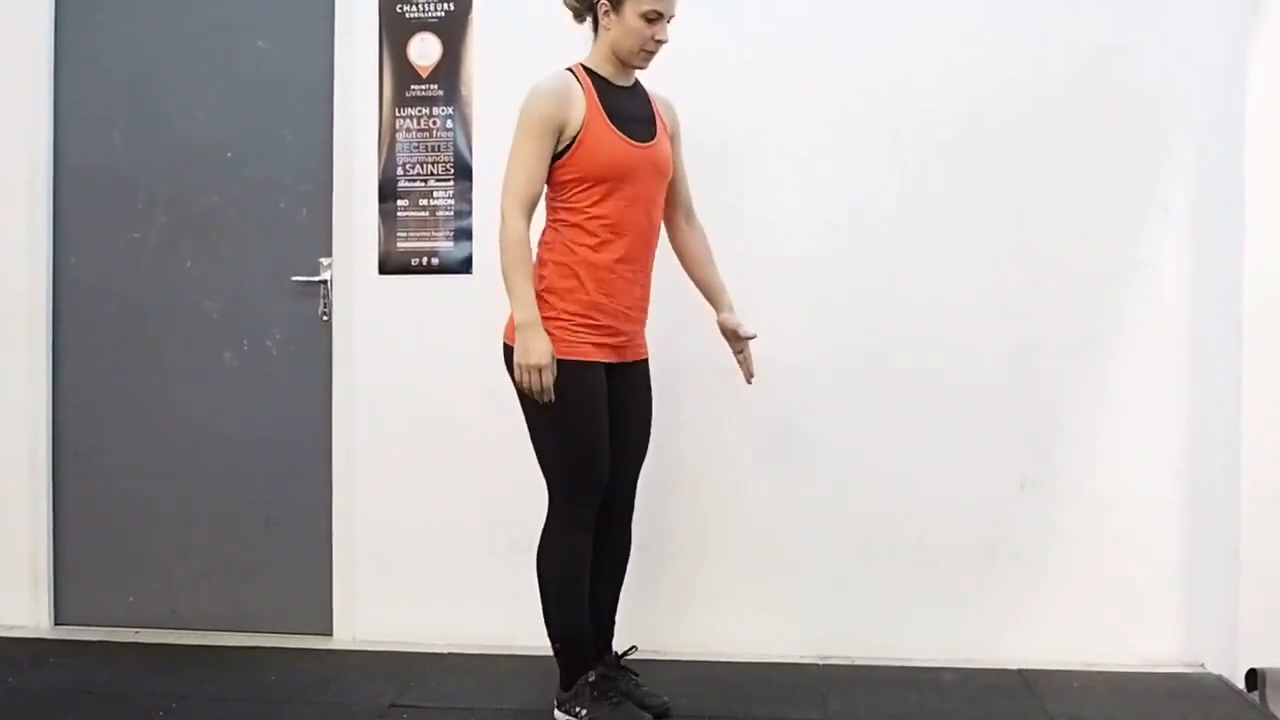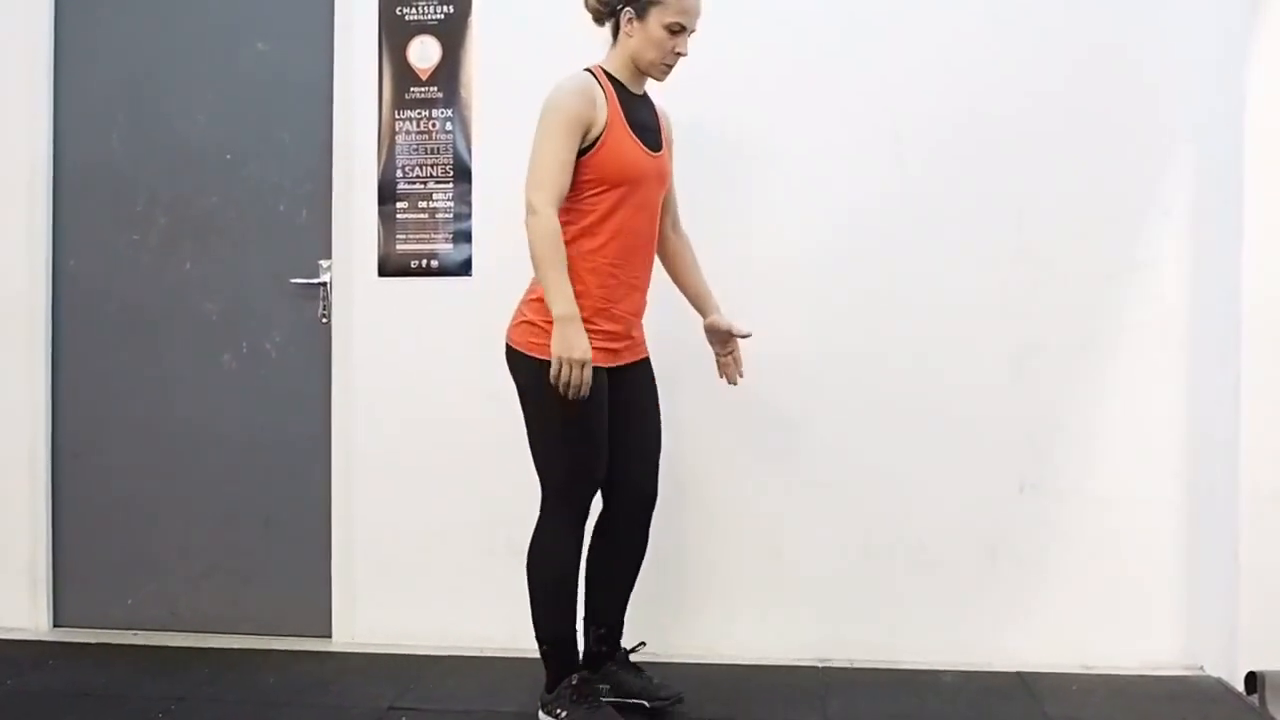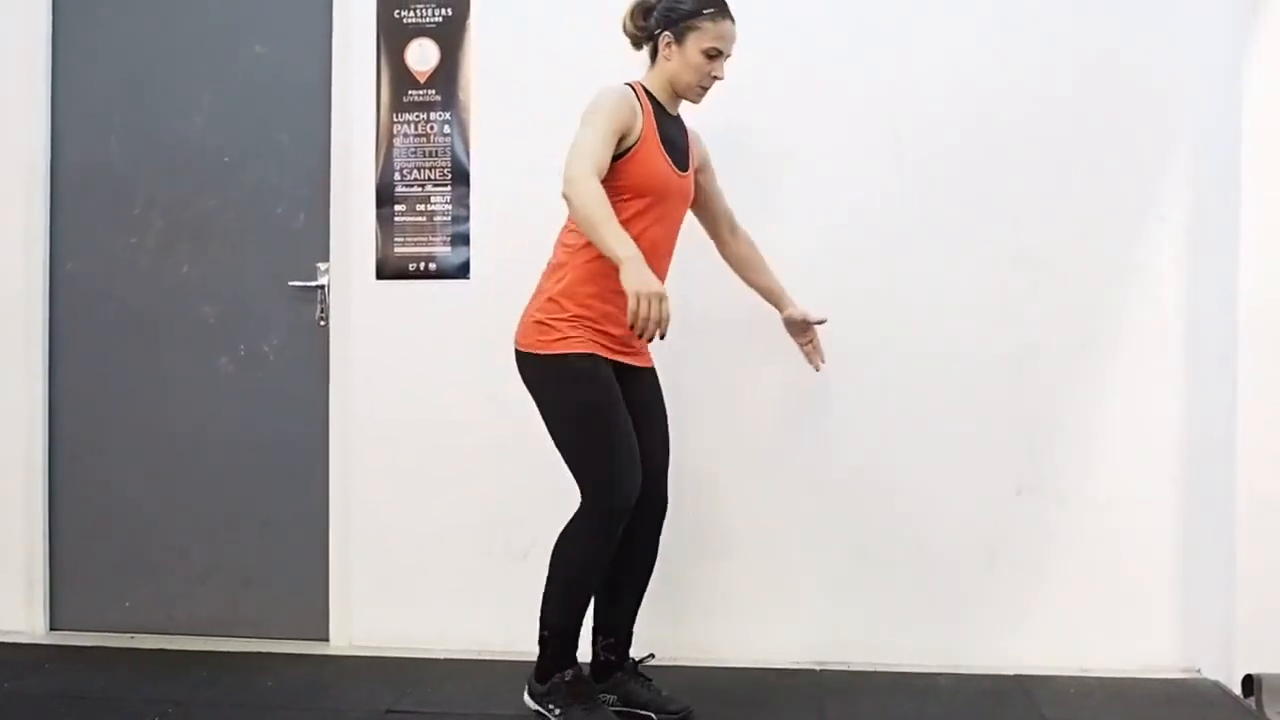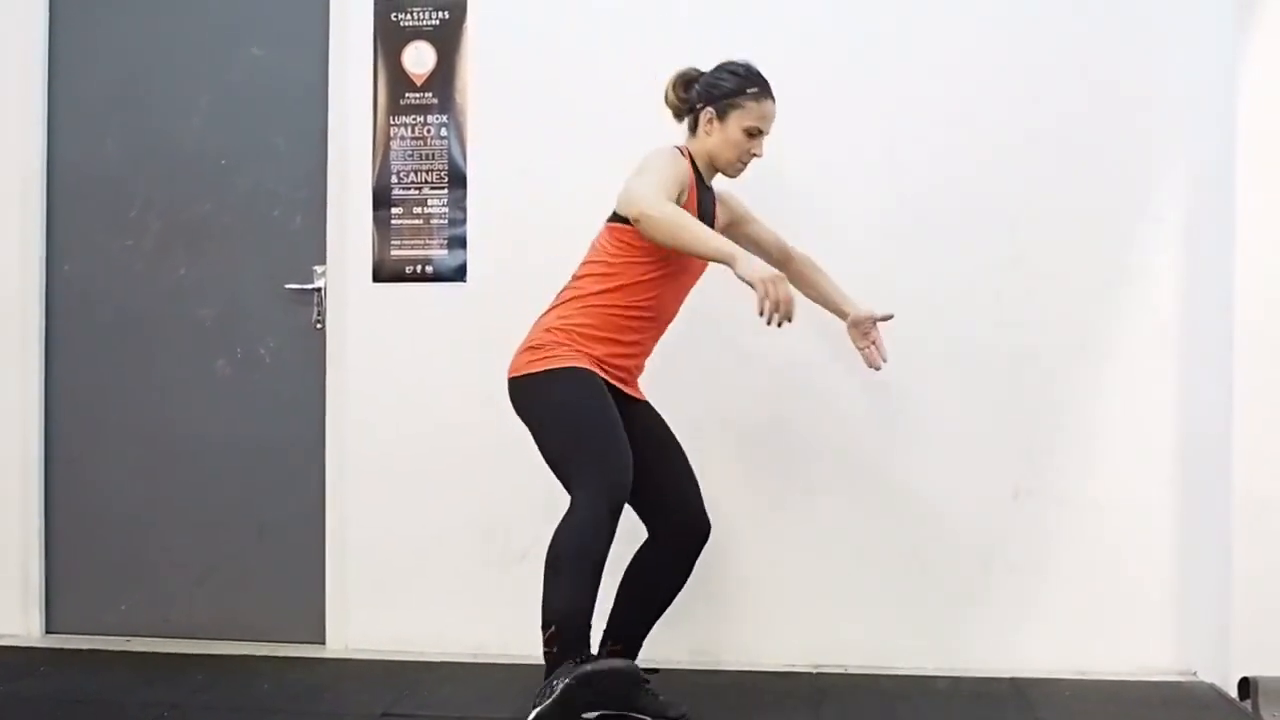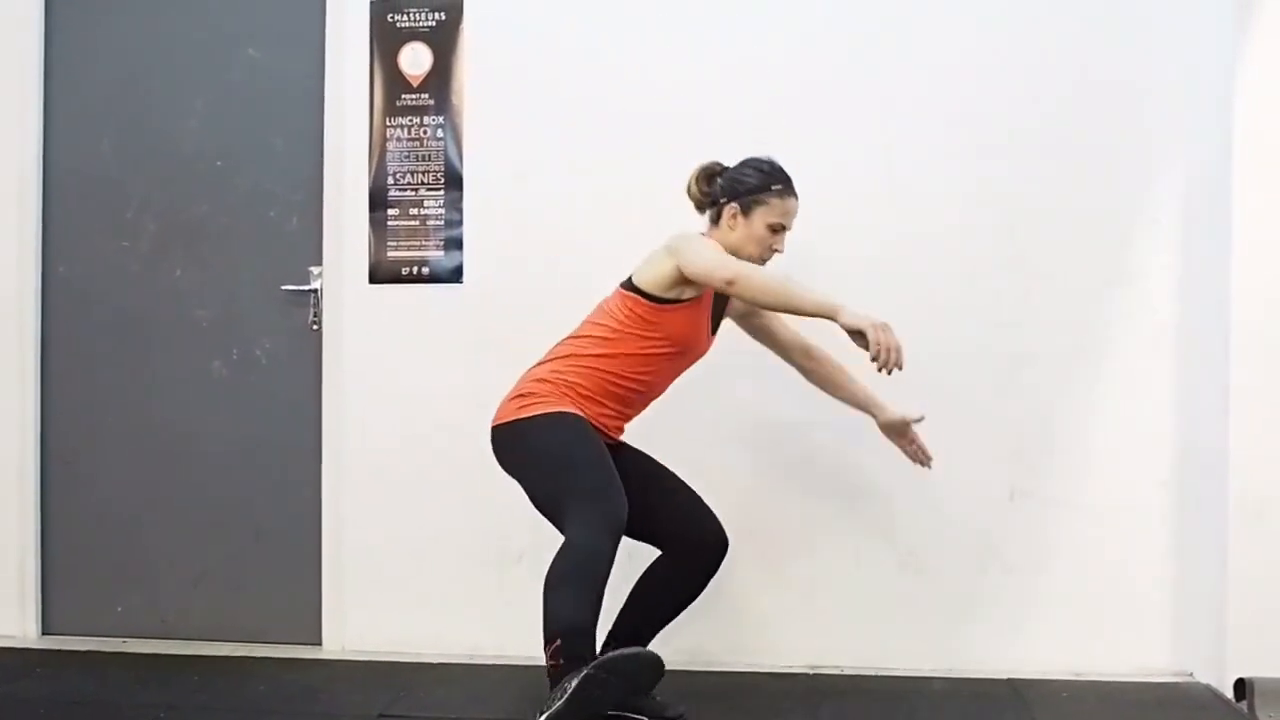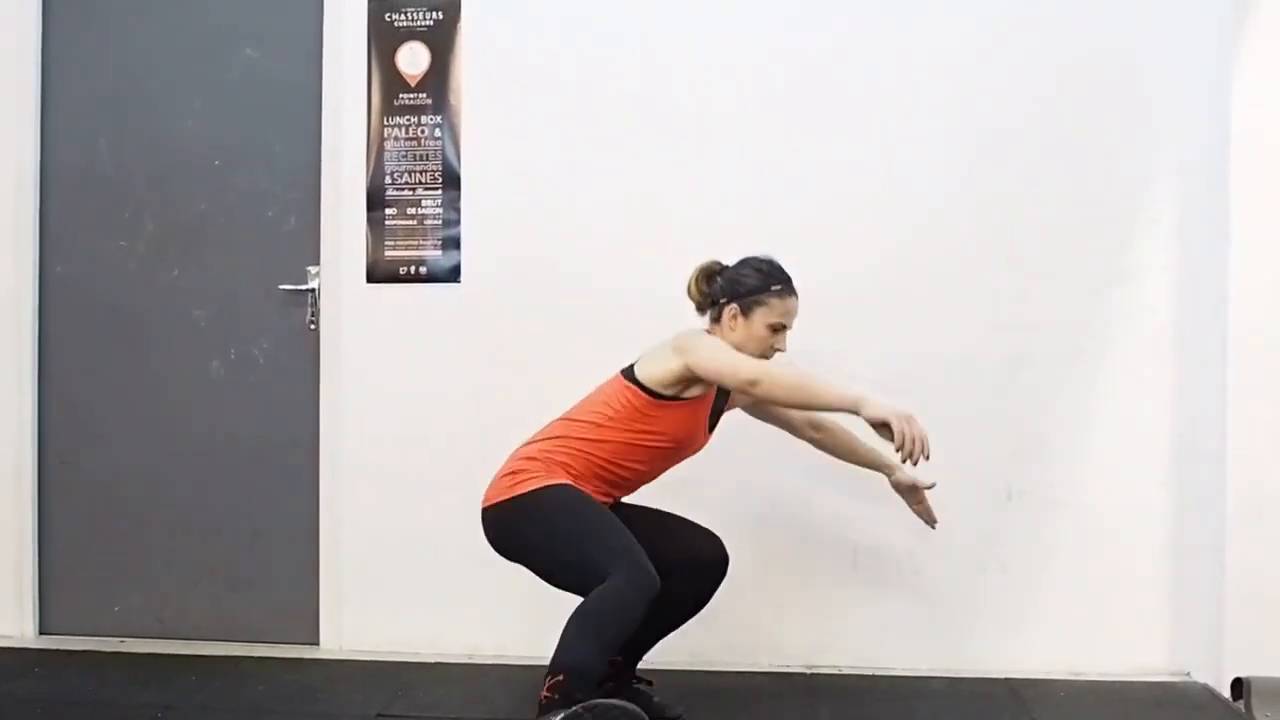
dt=0.3s
person 1, frame 1
left shoulder: (662, 113)
right shoulder: (558, 97)
left elbow: (681, 220)
right elbow: (515, 215)
left wrist: (723, 309)
right wrist: (528, 324)
left hip: (624, 344)
right hip: (561, 341)
left knee: (615, 504)
right knee: (577, 504)
left ankle: (601, 661)
person 1, frame 2
left shoulder: (655, 119)
right shoulder: (578, 97)
left elbow: (666, 228)
right elbow: (541, 210)
left wrist: (710, 314)
right wrist: (565, 320)
left hip: (623, 349)
right hip: (559, 344)
left knee: (633, 504)
right knee: (568, 507)
left ankle: (605, 662)
person 1, frame 3
left shoulder: (687, 145)
right shoulder: (619, 106)
left elbow: (727, 231)
right elbow: (578, 183)
left wrist: (786, 307)
right wrist: (632, 263)
left hip: (623, 350)
right hip: (562, 337)
left knee: (643, 506)
right knee: (611, 497)
person 1, frame 4
left shoulder: (716, 205)
right shoulder: (668, 165)
left elbow: (785, 257)
right elbow: (644, 209)
left wrist: (849, 313)
right wrist: (739, 262)
left hip: (614, 380)
right hip: (559, 361)
left knee: (683, 524)
right knee: (604, 488)
person 1, frame 5
left shoulder: (730, 302)
right shoulder: (688, 252)
left elbow: (804, 355)
right elbow: (734, 276)
left wrist: (881, 413)
right wrist: (844, 311)
left hip: (589, 432)
right hip: (538, 416)
left knee: (701, 541)
right knee: (599, 520)
person 1, frame 6
left shoulder: (728, 386)
right shoulder: (693, 351)
left elbow: (810, 425)
right elbow: (760, 377)
left wrist: (892, 471)
right wrist: (866, 404)
left hip: (580, 497)
right hip: (527, 493)
left knee: (703, 560)
right knee: (633, 579)
left ankle: (610, 679)
